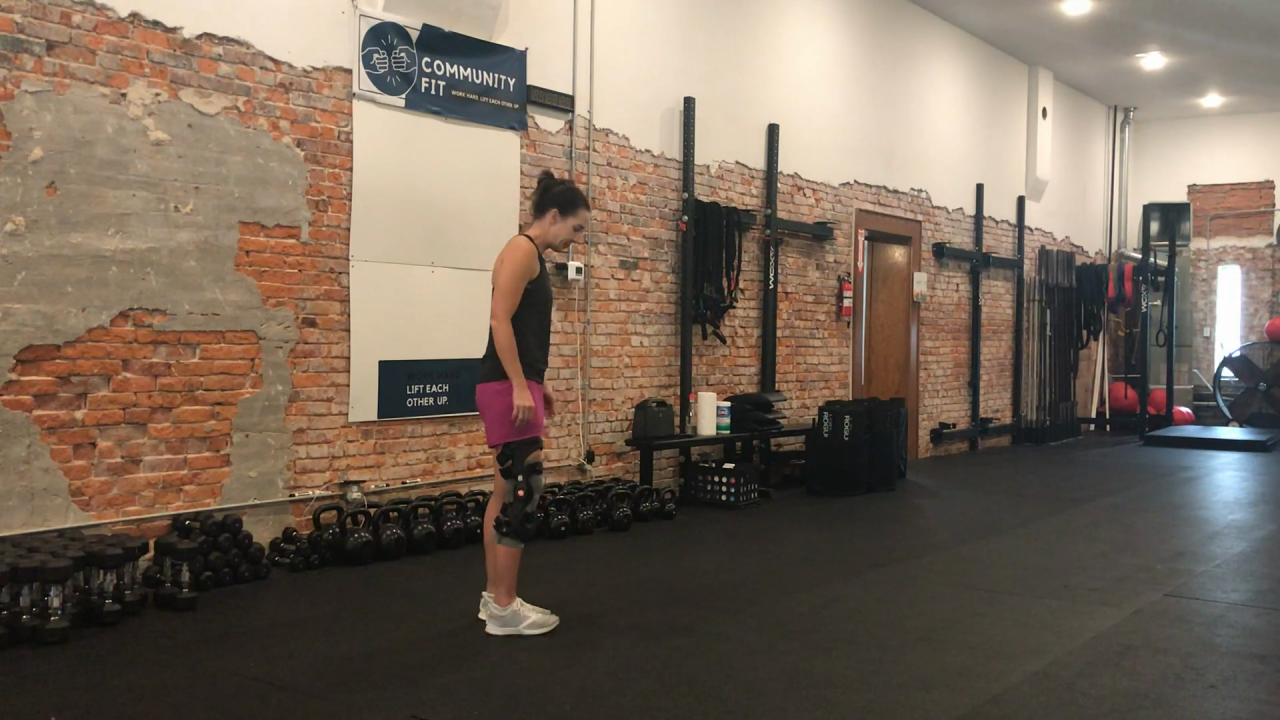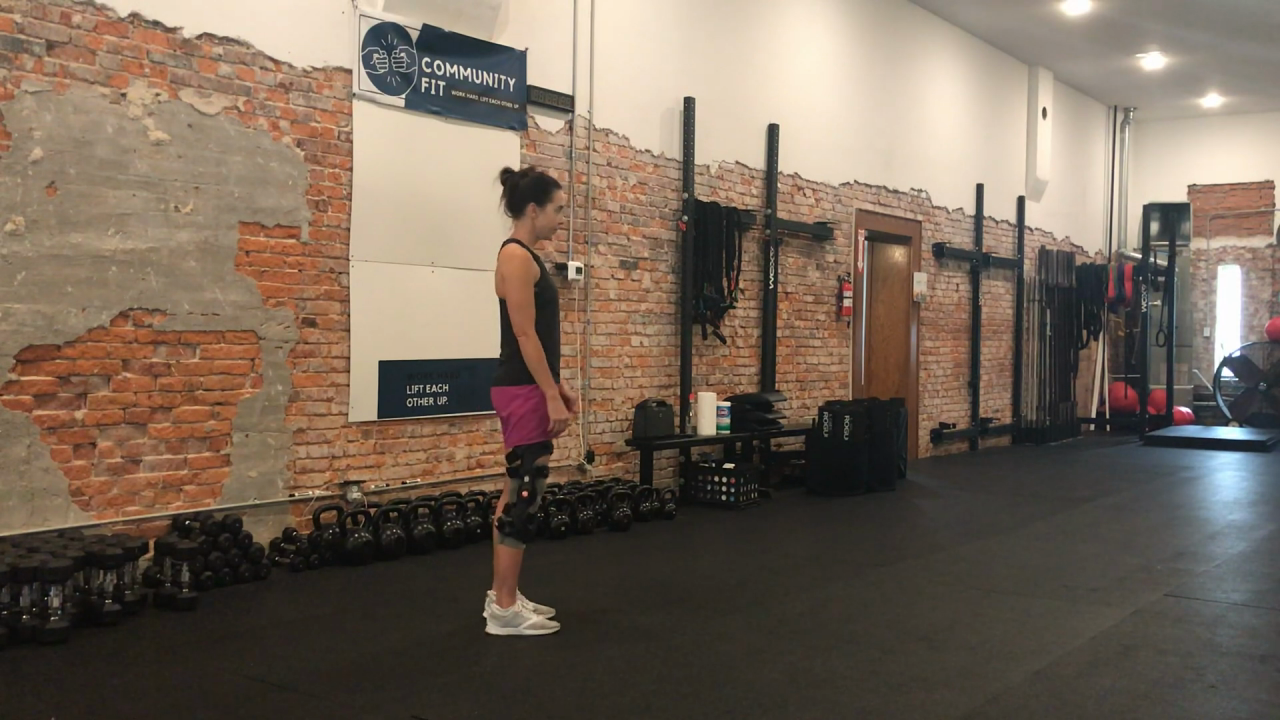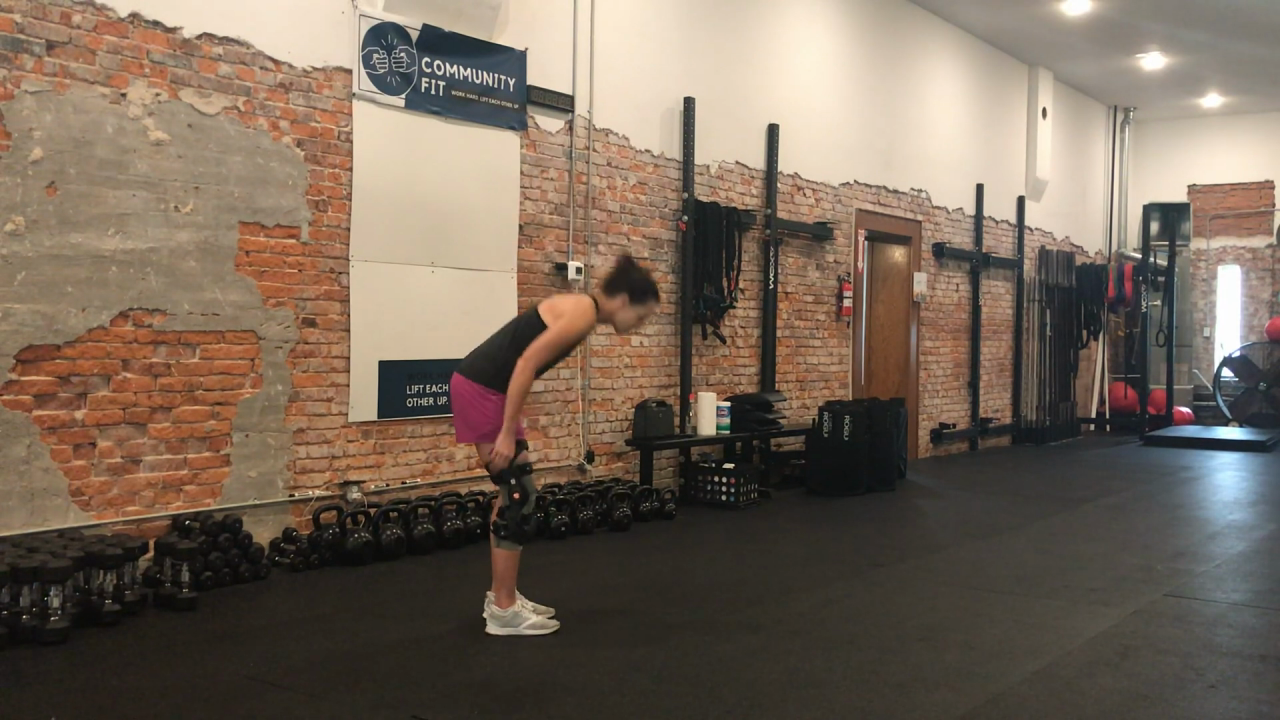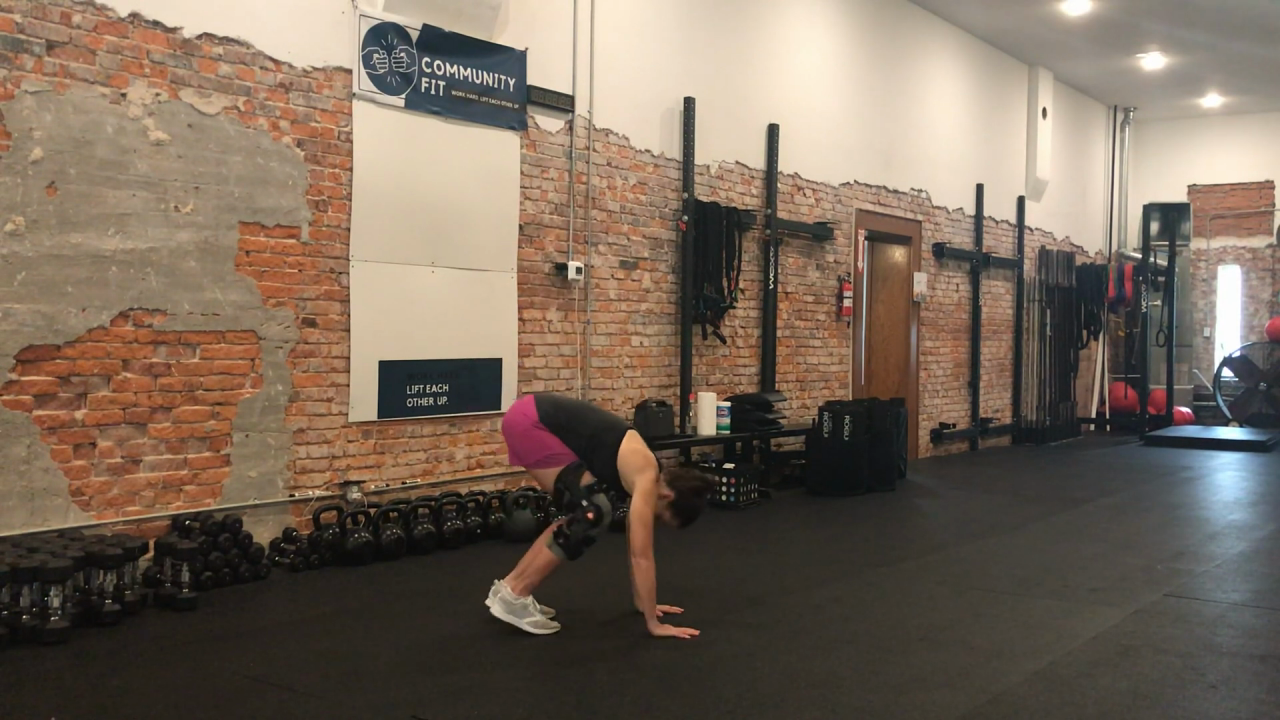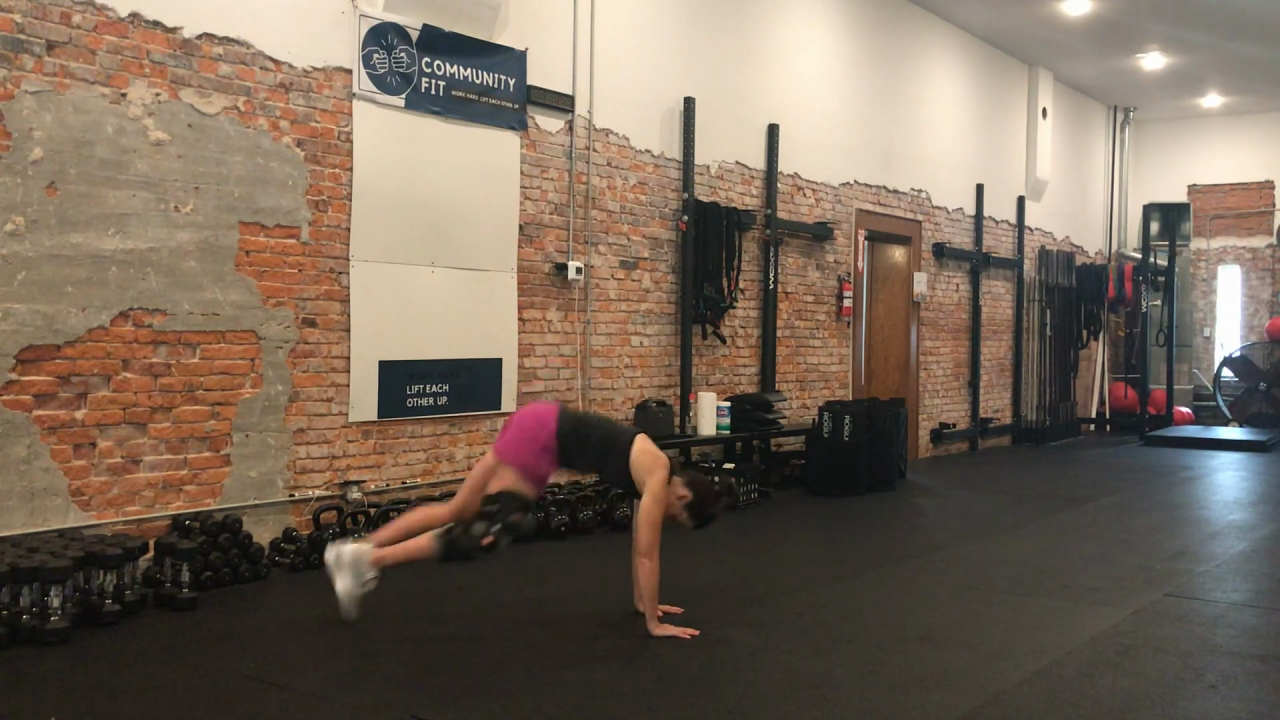
dt=1s
person 1, frame 1
left shoulder: (533, 255)
right shoulder: (523, 250)
right elbow: (500, 321)
left wrist: (538, 385)
right wrist: (520, 386)
left hip: (516, 385)
right hip: (507, 387)
left knee: (506, 492)
right knee: (523, 492)
left ankle: (496, 597)
right ankle: (504, 608)
person 1, frame 2
left shoulder: (525, 256)
right shoulder: (517, 257)
right elbow: (525, 335)
left wrist: (560, 386)
right wrist: (551, 397)
left hip: (528, 388)
right hip: (526, 391)
left knee: (517, 493)
right knee: (525, 495)
left ankle: (503, 596)
right ankle: (504, 610)
person 1, frame 3
left shoulder: (578, 307)
right shoulder: (583, 313)
right elbow: (526, 364)
left wrist: (509, 429)
right wrist: (508, 434)
left hip: (483, 386)
right hip: (481, 389)
left knee: (516, 492)
right knee: (519, 492)
left ankle: (502, 596)
right ankle: (504, 609)
person 1, frame 4
left shoulder: (642, 471)
right shoulder: (646, 478)
left elbow: (637, 547)
right elbow: (641, 555)
left wrist: (641, 601)
right wrist: (654, 624)
left hip: (534, 419)
right hip: (531, 421)
left knee: (584, 516)
right knee: (594, 513)
left ankle: (511, 587)
right ankle: (514, 595)
person 1, frame 5
left shoulder: (654, 473)
right shoulder: (658, 479)
left elbow: (641, 548)
right elbow: (645, 553)
left wrist: (644, 603)
right wrist: (654, 623)
left hip: (541, 425)
right hip: (540, 433)
left knee: (460, 509)
right knee: (488, 528)
left ankle: (353, 551)
right ankle: (366, 561)
